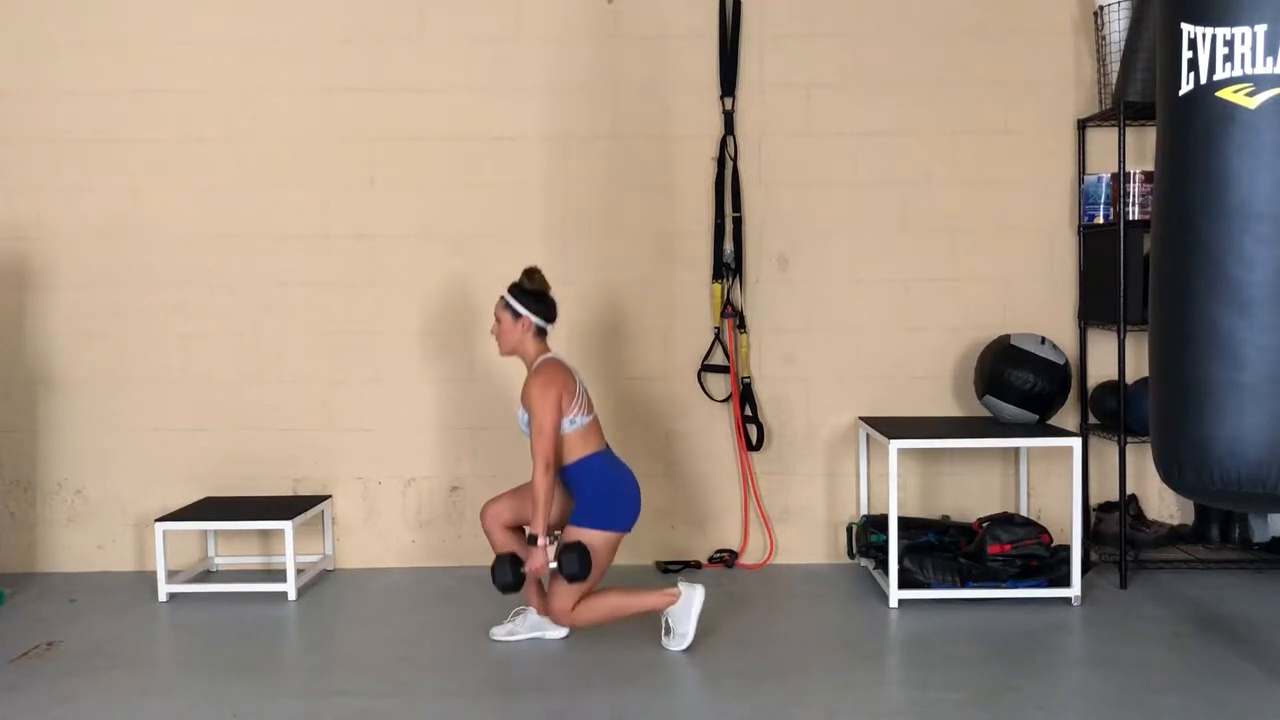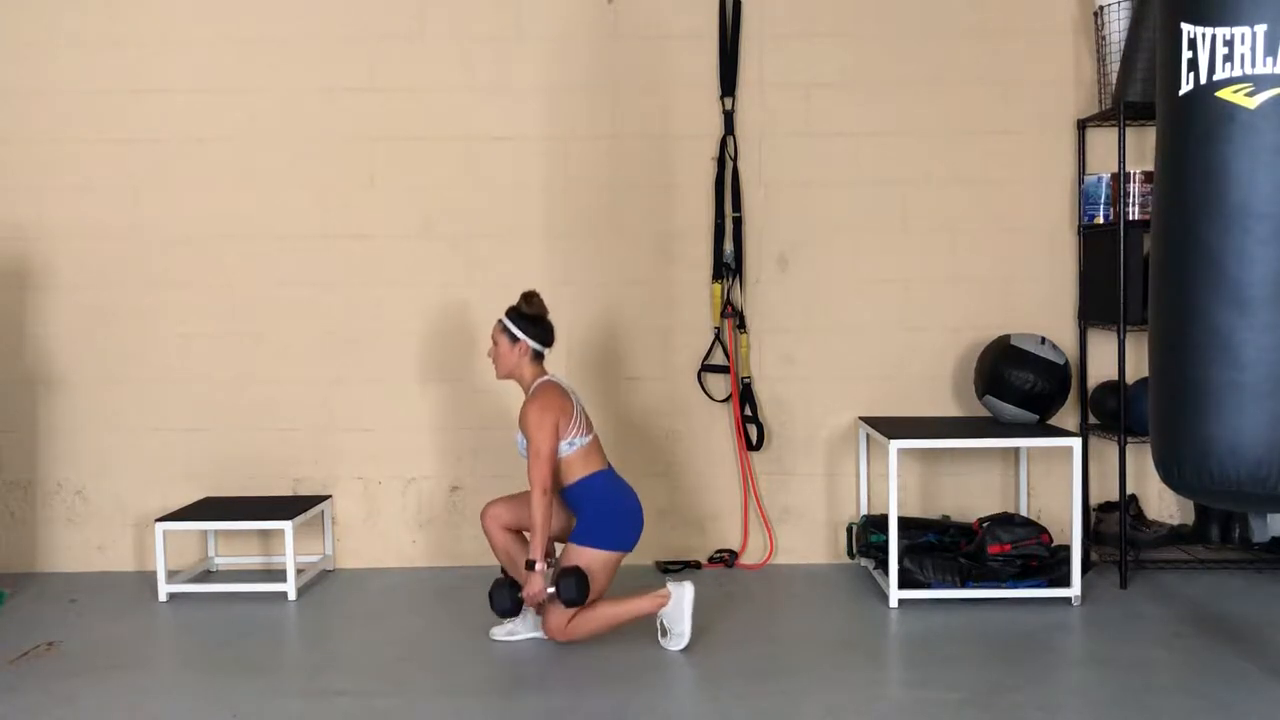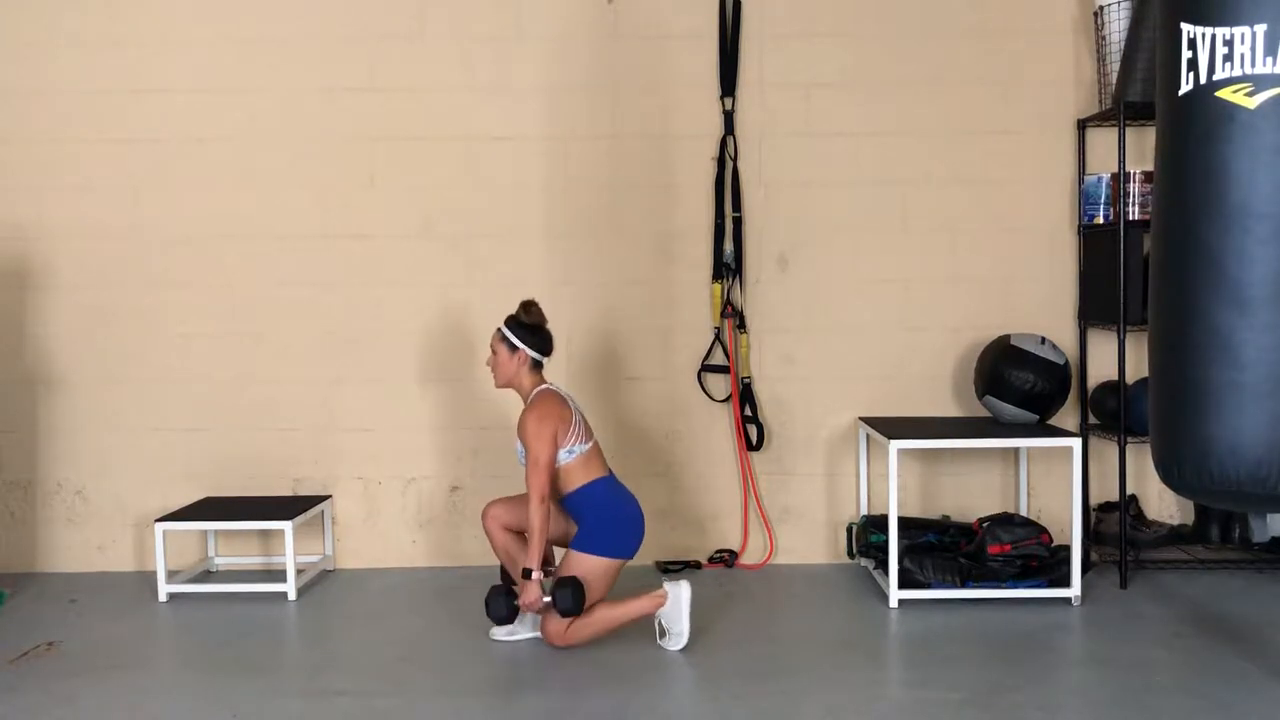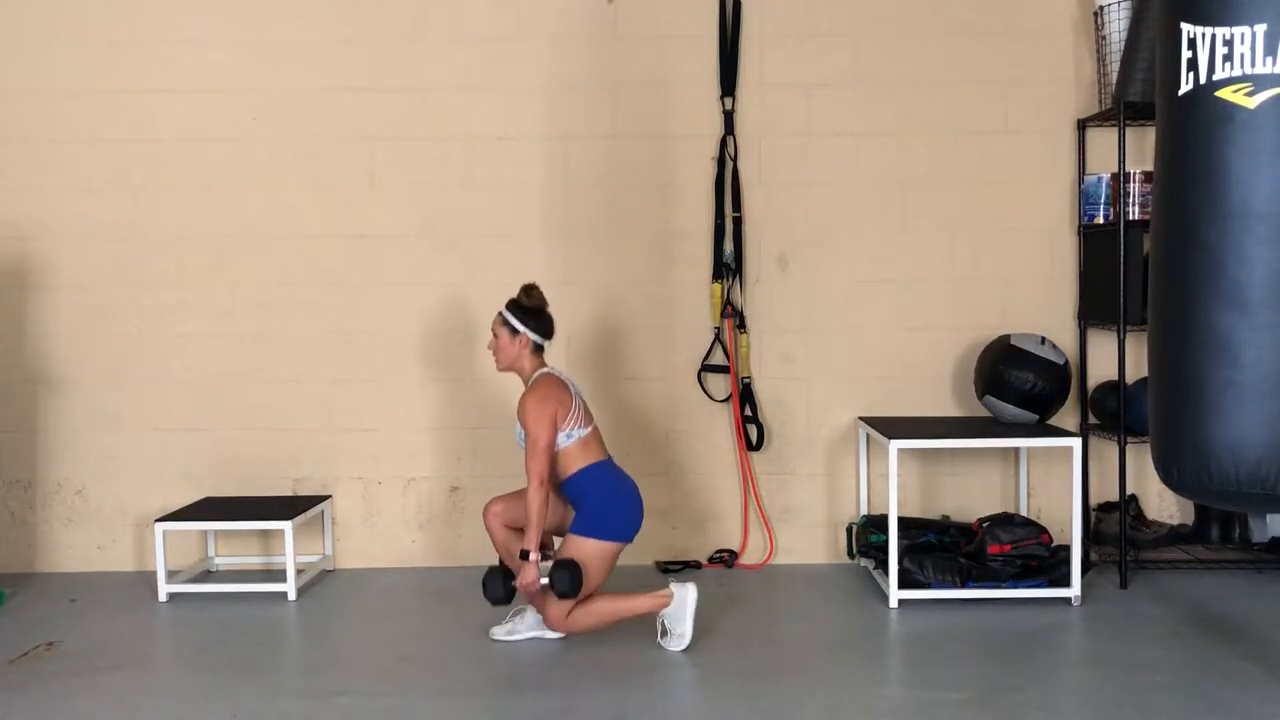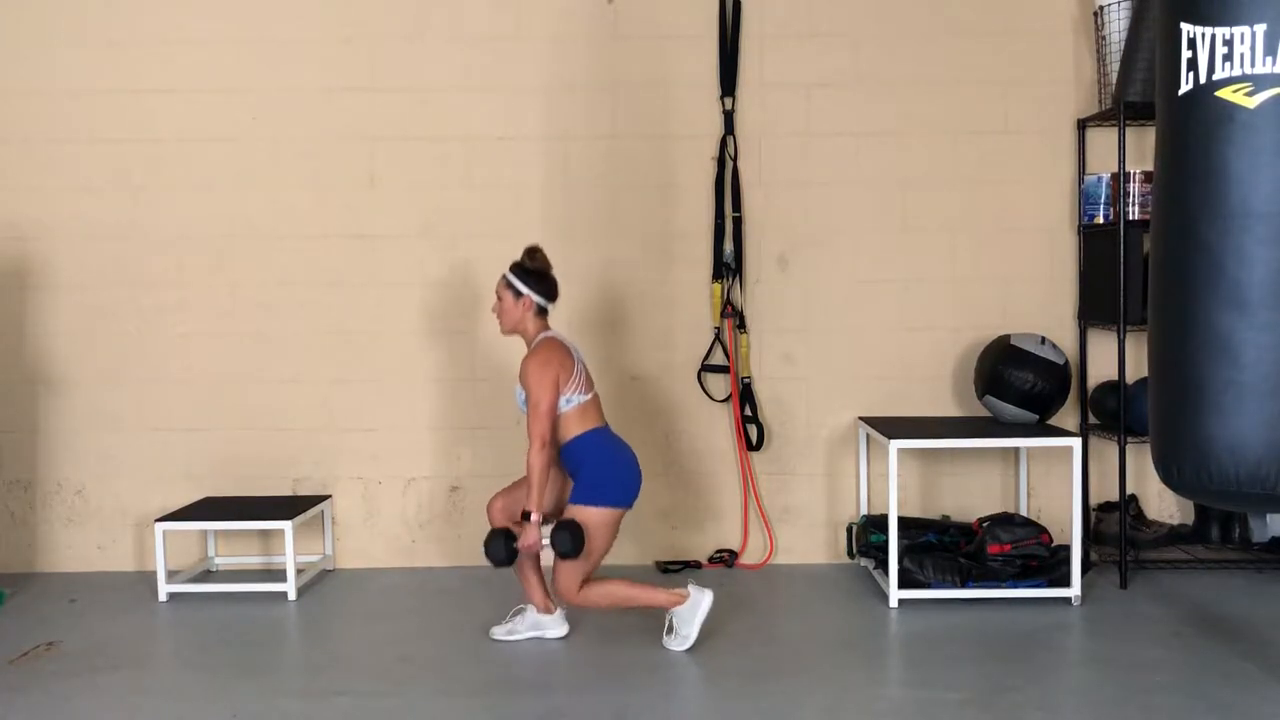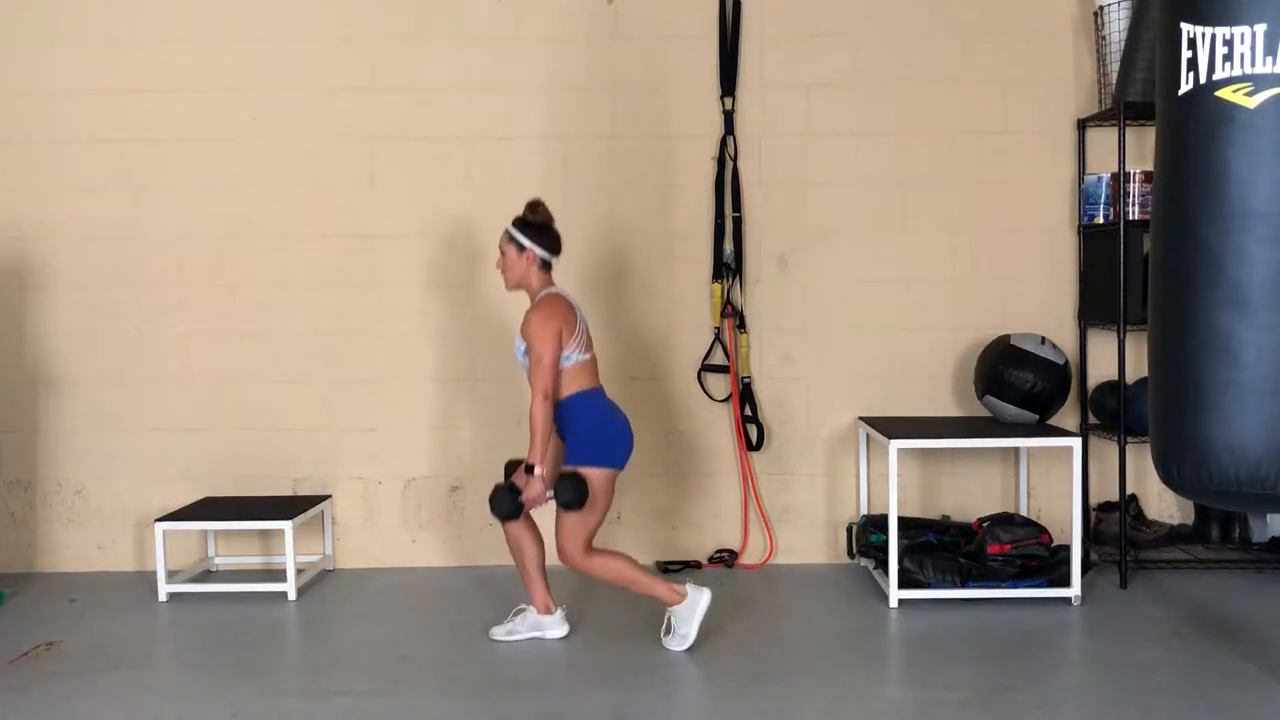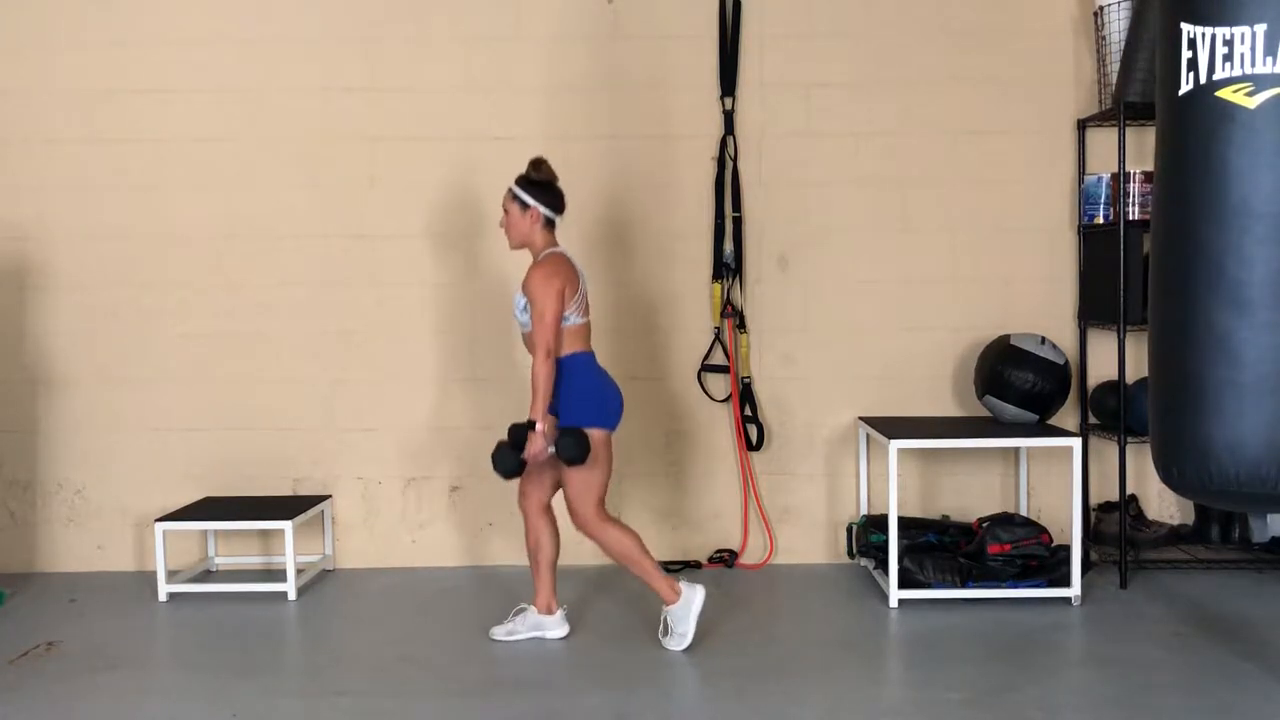
dt=0.2s
person 1, frame 1
left shoulder: (541, 381)
right shoulder: (550, 368)
left elbow: (544, 466)
right elbow: (553, 460)
left wrist: (538, 540)
right wrist: (540, 530)
left hip: (603, 492)
right hip: (588, 484)
left knee: (564, 610)
right knee: (494, 515)
left ankle: (676, 598)
right ankle: (540, 614)
person 1, frame 2
left shoulder: (539, 405)
right shoulder: (550, 391)
left elbow: (542, 491)
right elbow: (551, 486)
left wrist: (535, 567)
right wrist: (543, 542)
left hip: (606, 512)
right hip: (591, 502)
left knee: (560, 627)
right knee: (494, 516)
left ankle: (667, 599)
right ankle: (539, 611)
person 1, frame 3
left shoulder: (538, 414)
right shoulder: (548, 400)
left elbow: (539, 500)
right elbow: (551, 491)
left wrist: (532, 574)
right wrist: (542, 548)
left hip: (608, 520)
right hip: (592, 511)
left knee: (557, 632)
right knee: (495, 516)
left ankle: (664, 599)
right ankle: (540, 610)
person 1, frame 4
left shoulder: (537, 398)
right shoulder: (550, 384)
left elbow: (538, 483)
right elbow: (553, 469)
left wrist: (530, 556)
right wrist: (541, 535)
left hip: (605, 506)
right hip: (593, 497)
left knee: (560, 617)
right knee: (496, 514)
left ankle: (670, 599)
right ankle: (538, 609)
person 1, frame 5
left shoulder: (539, 360)
right shoulder: (552, 348)
left elbow: (540, 444)
left wrist: (533, 517)
right wrist: (539, 507)
left hip: (602, 473)
right hip: (591, 466)
left knee: (571, 588)
right knee: (500, 508)
left ankle: (682, 599)
right ankle: (543, 613)
person 1, frame 6
left shoulder: (542, 313)
right shoulder: (556, 304)
left elbow: (542, 396)
left wrist: (535, 469)
right wrist: (541, 463)
left hip: (593, 433)
right hip: (583, 427)
left knee: (575, 552)
left ankle: (682, 598)
right ankle: (543, 613)
person 1, frame 7
left shoulder: (544, 270)
right shoulder: (558, 265)
left elbow: (544, 353)
left wrist: (537, 426)
right wrist: (545, 420)
left hip: (581, 396)
right hip: (575, 394)
left knee: (589, 517)
right knee: (532, 498)
left ankle: (677, 595)
right ankle: (546, 613)
